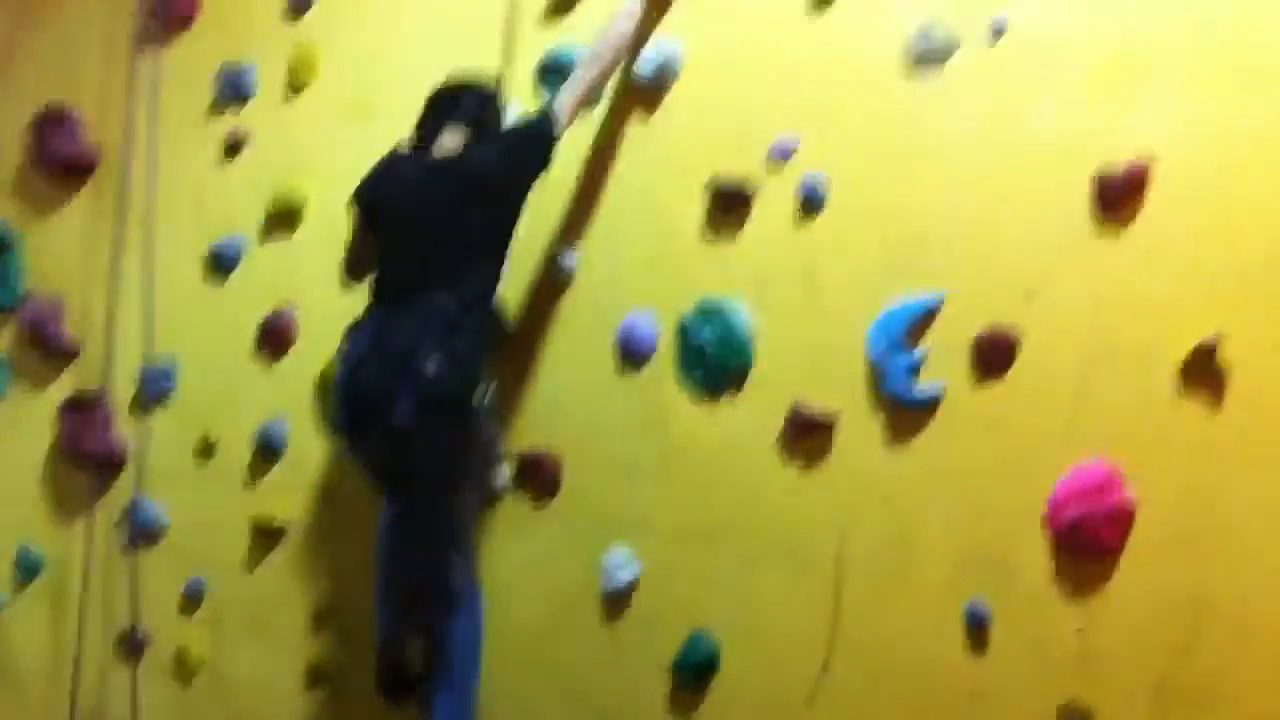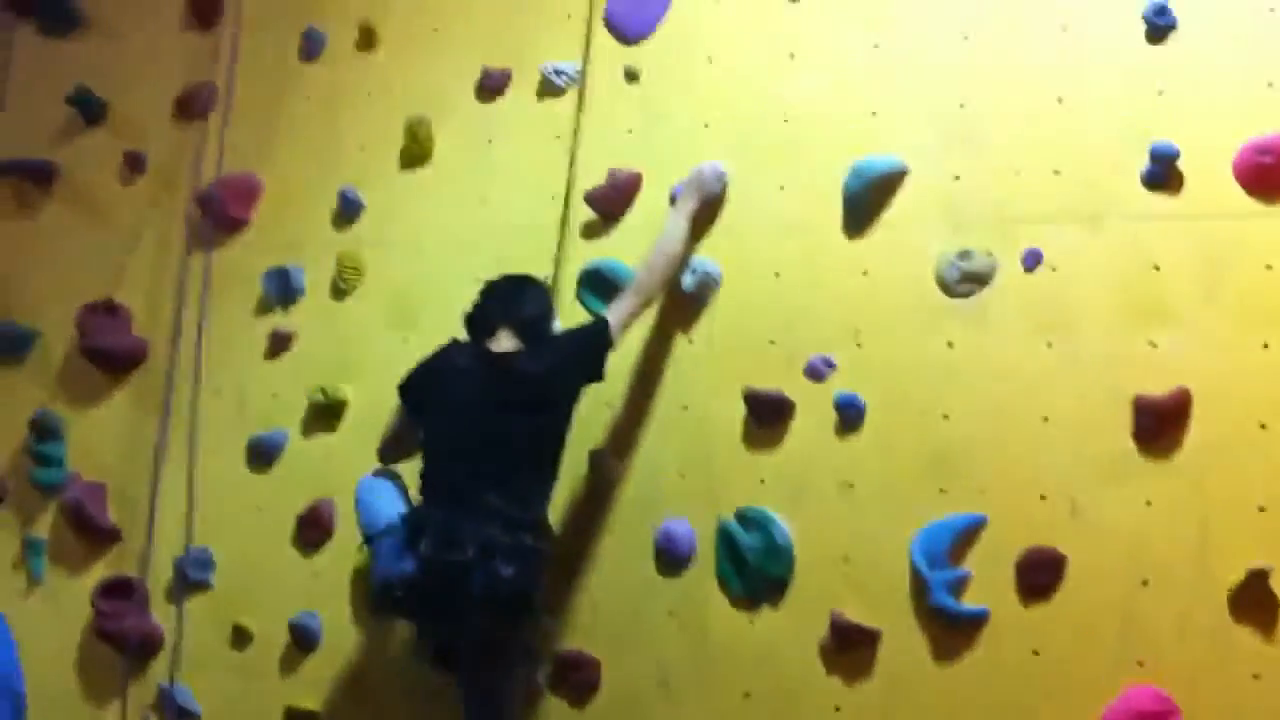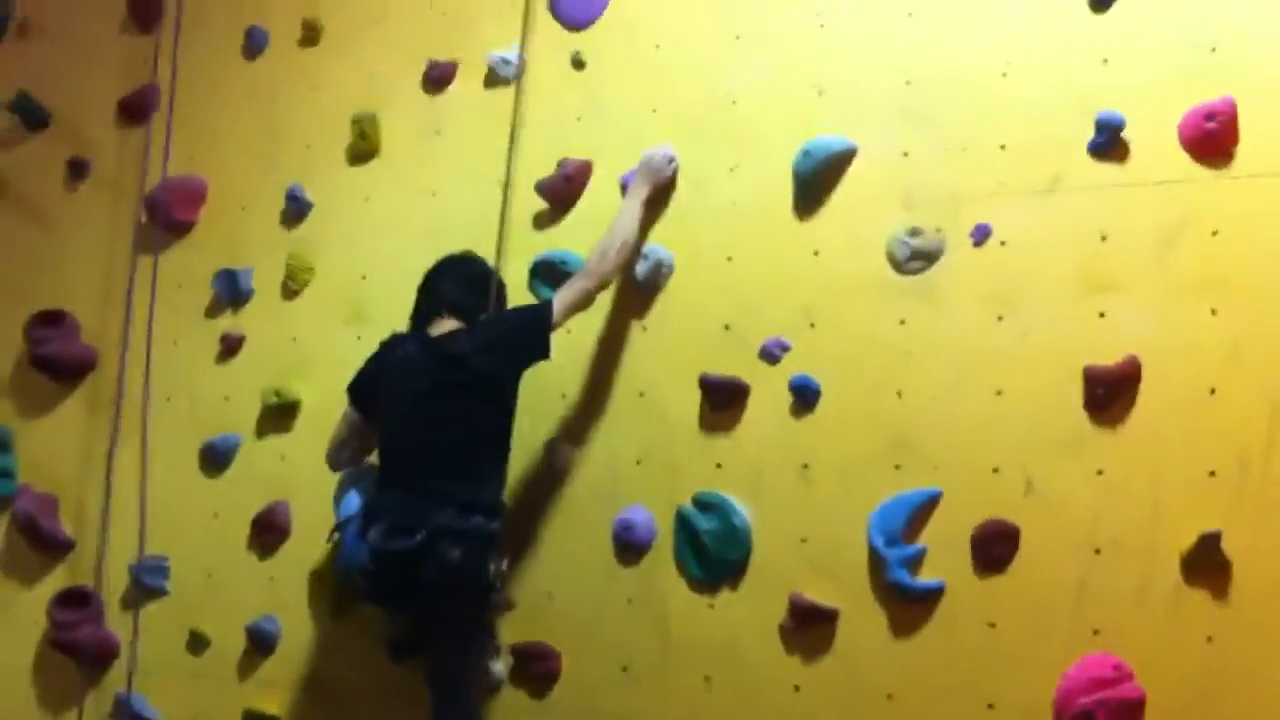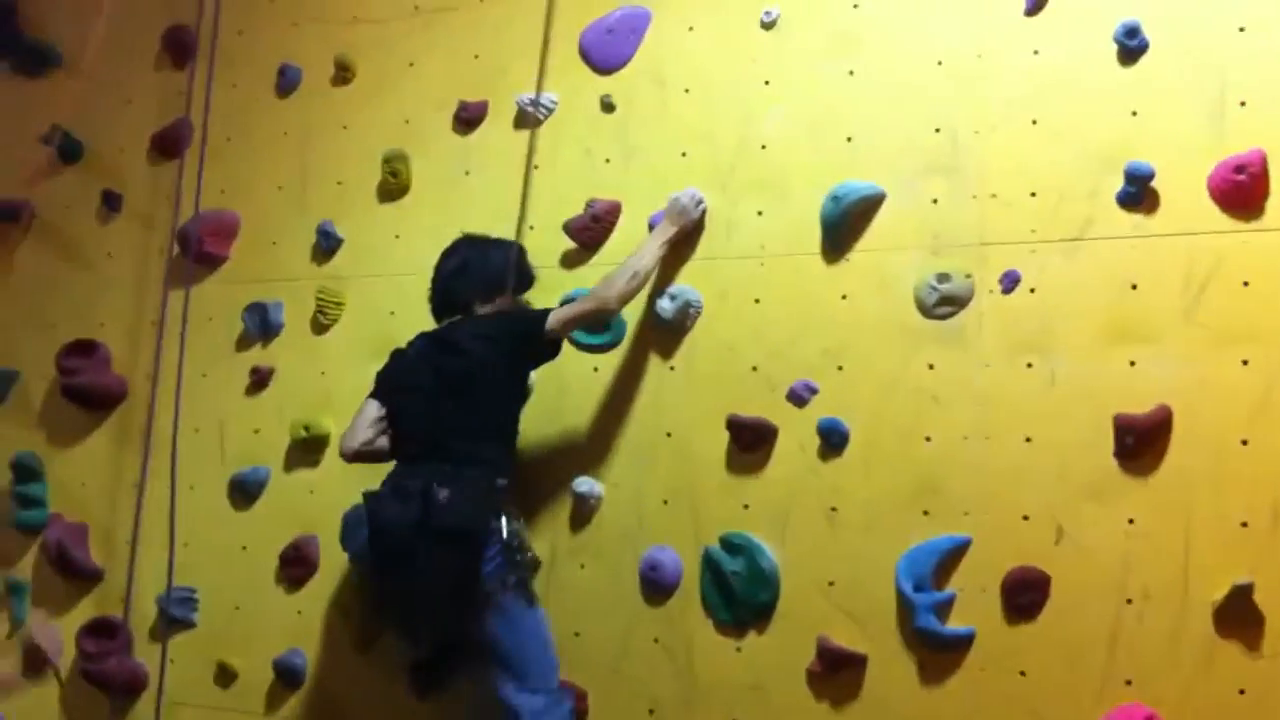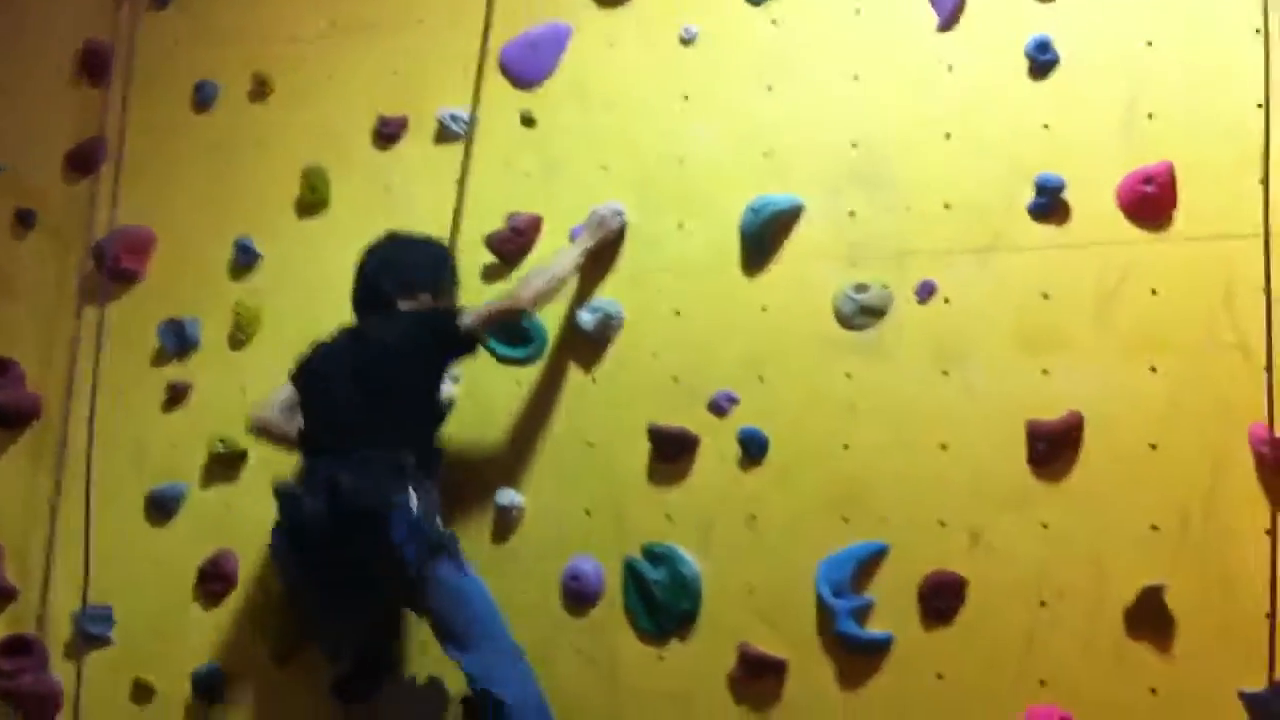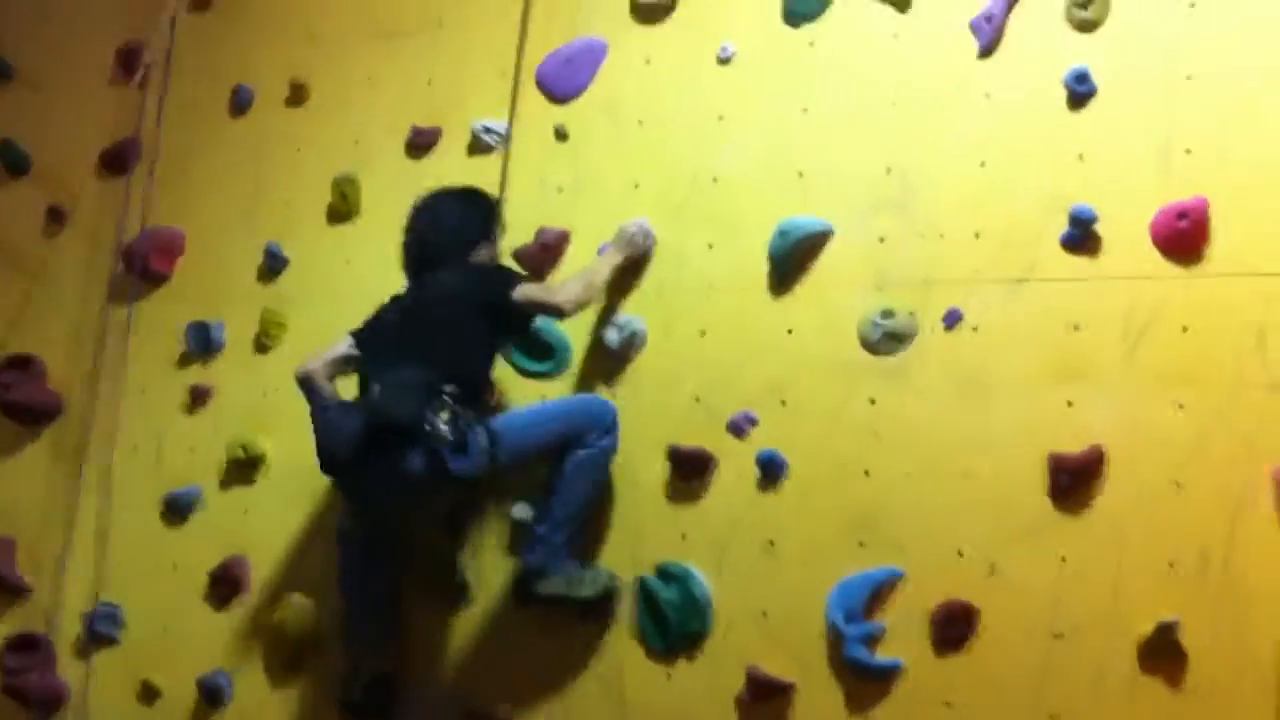
dt=0.5s
person 1, frame 1
left shoulder: (392, 175)
right shoulder: (505, 160)
left elbow: (354, 267)
right elbow: (593, 70)
left hip: (367, 379)
right hip: (442, 392)
left knee: (407, 510)
right knee: (450, 570)
left ankle: (392, 659)
person 1, frame 2
left shoulder: (443, 368)
right shoulder: (561, 363)
left elbow: (389, 451)
right elbow: (644, 289)
right wrist: (689, 203)
left hip: (419, 574)
right hip: (502, 584)
left knee: (375, 491)
left ankle: (440, 639)
person 1, frame 3
left shoulder: (389, 359)
right shoulder: (499, 344)
left elbow: (340, 458)
right elbow: (596, 276)
right wrist: (640, 190)
left hip: (379, 557)
right hip: (459, 565)
left knee: (355, 495)
left ankle: (409, 624)
person 1, frame 4
left shoulder: (406, 359)
right shoulder: (504, 336)
left elbow: (353, 444)
right elbow: (605, 300)
right wrist: (666, 230)
left hip: (395, 534)
right hip: (471, 536)
left knee: (358, 522)
left ankle: (431, 646)
person 1, frame 5
left shoulder: (327, 354)
right shoulder: (424, 332)
left elbow: (264, 418)
right elbow: (519, 300)
right wrist: (586, 242)
left hip: (318, 529)
right hip: (397, 523)
left knee: (293, 540)
right knee: (501, 674)
left ankle: (355, 663)
person 1, frame 6
left shoulder: (396, 309)
right shoulder: (481, 283)
left elbow: (311, 371)
right elbow: (563, 300)
left wrist: (349, 428)
right wrist: (615, 254)
left hip: (367, 460)
right hip: (434, 447)
left knee: (365, 545)
right knee: (595, 418)
left ankle: (368, 677)
right ankle: (547, 567)
